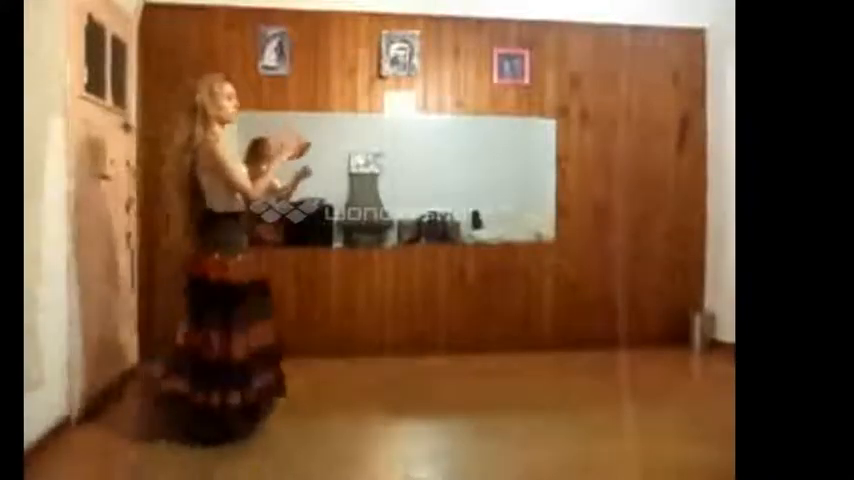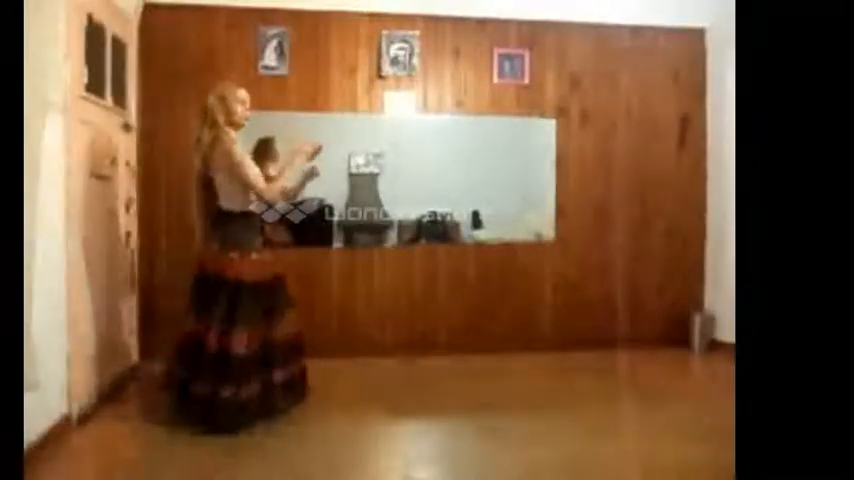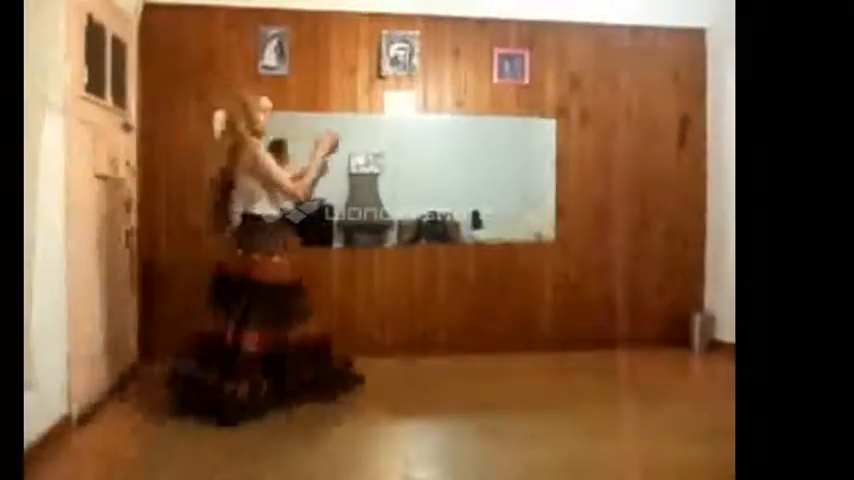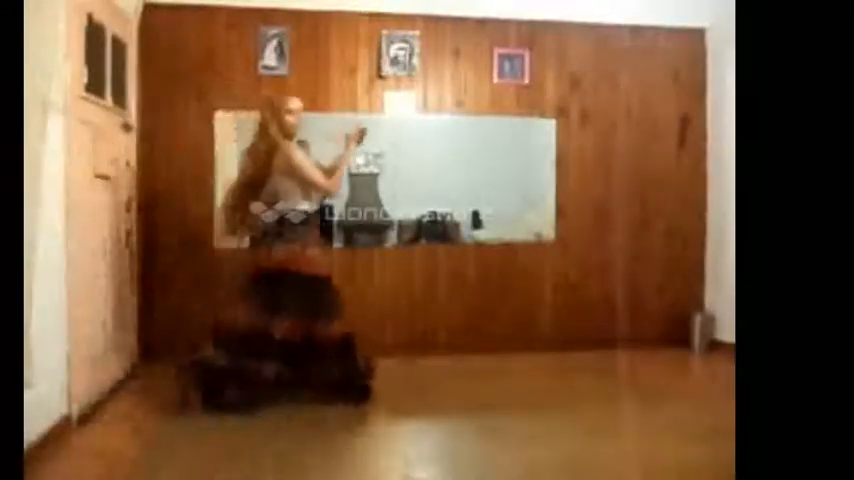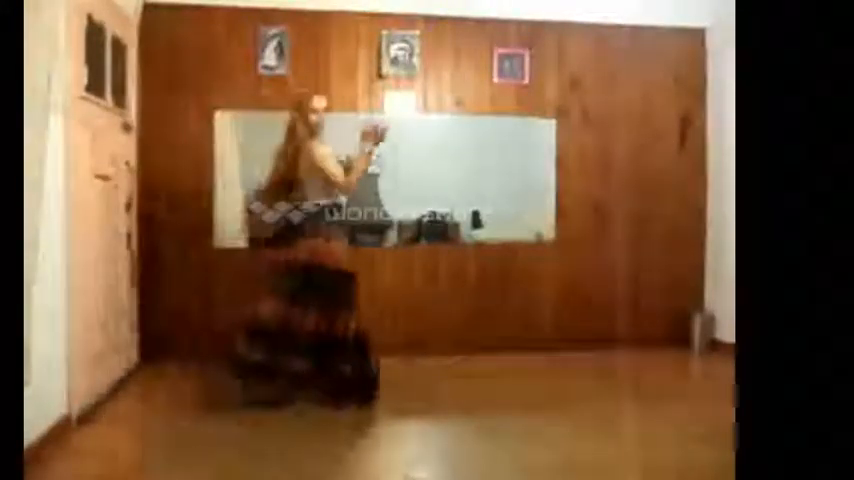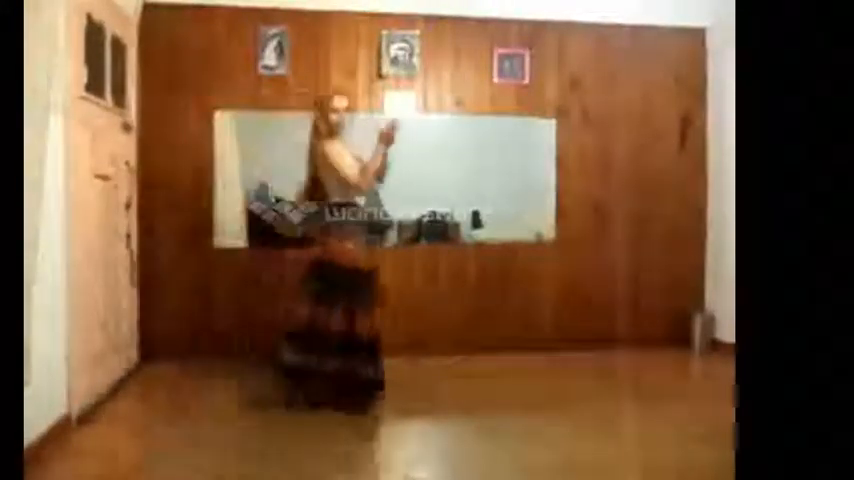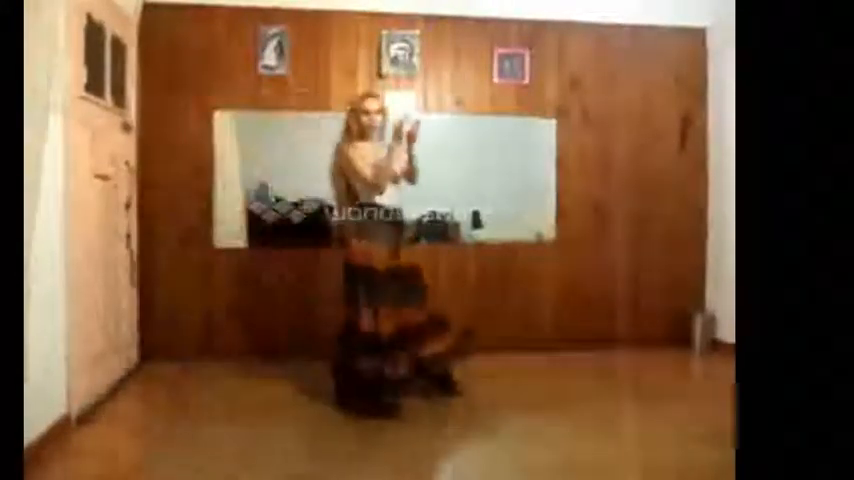
dt=0.2s
person 1, frame 1
left shoulder: (209, 142)
right shoulder: (211, 143)
left elbow: (243, 189)
right elbow: (251, 193)
left wrist: (281, 159)
right wrist: (280, 157)
left hip: (223, 239)
right hip: (224, 242)
left knee: (230, 328)
right knee: (223, 330)
left ankle: (223, 410)
right ankle: (214, 416)
person 1, frame 2
left shoulder: (224, 143)
right shoulder: (227, 144)
left elbow: (264, 192)
right elbow: (268, 194)
left wrist: (301, 172)
right wrist: (295, 159)
left hip: (236, 238)
right hip: (238, 242)
left knee: (248, 322)
right knee: (234, 326)
right ankle: (223, 406)
person 1, frame 3
left shoulder: (245, 149)
right shoulder: (253, 149)
left elbow: (284, 189)
right elbow: (296, 191)
left wrist: (319, 160)
right wrist: (318, 154)
left hip: (257, 240)
right hip: (261, 244)
left knee: (260, 321)
right knee: (253, 324)
right ankle: (230, 397)
person 1, frame 4
left shoulder: (283, 150)
right shoulder: (289, 151)
left elbow: (322, 175)
right elbow: (329, 187)
left wrist: (348, 148)
right wrist: (349, 150)
left hip: (288, 236)
right hip: (298, 241)
right knee: (299, 313)
person 1, frame 5
left shoulder: (312, 148)
right shoulder: (313, 149)
left elbow: (345, 175)
right elbow: (346, 184)
left wrist: (367, 147)
right wrist: (367, 148)
left hip: (315, 223)
right hip: (320, 227)
person 1, frame 6
left shoulder: (340, 146)
right shoulder: (328, 147)
left elbow: (374, 177)
right elbow: (362, 183)
left wrist: (384, 149)
right wrist: (381, 147)
left hip: (347, 223)
right hip: (341, 227)
left knee: (351, 300)
right knee: (345, 300)
right ankle: (344, 383)
person 1, frame 7
left shoulder: (383, 148)
right shoulder: (351, 150)
left elbow: (410, 177)
right elbow: (377, 183)
left wrist: (408, 148)
right wrist: (396, 147)
left hip: (391, 224)
right hip: (369, 229)
left knee: (404, 298)
right knee: (373, 303)
right ankle: (369, 390)
